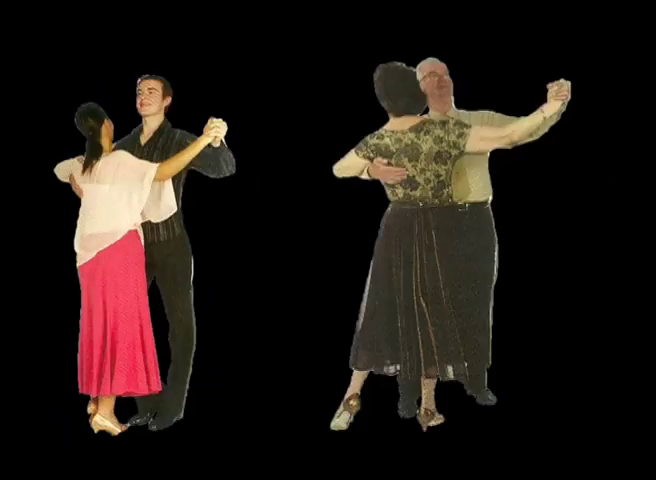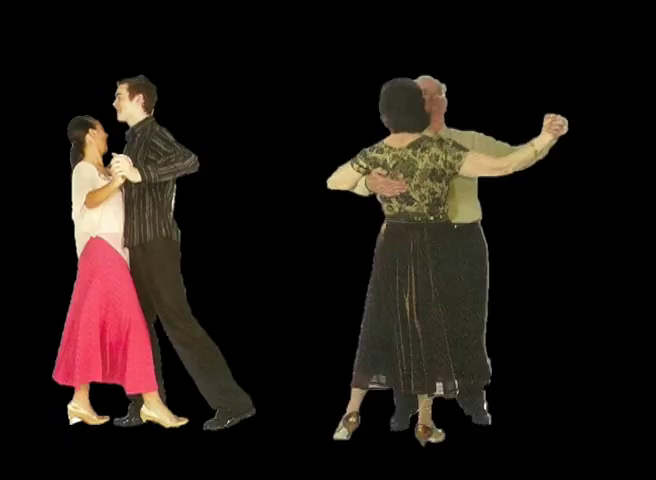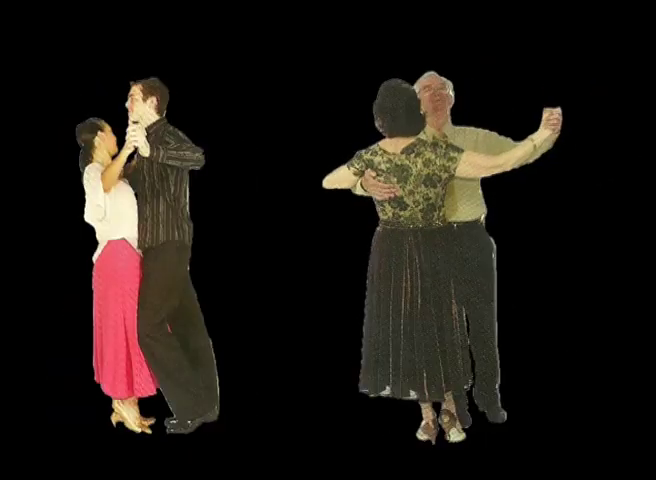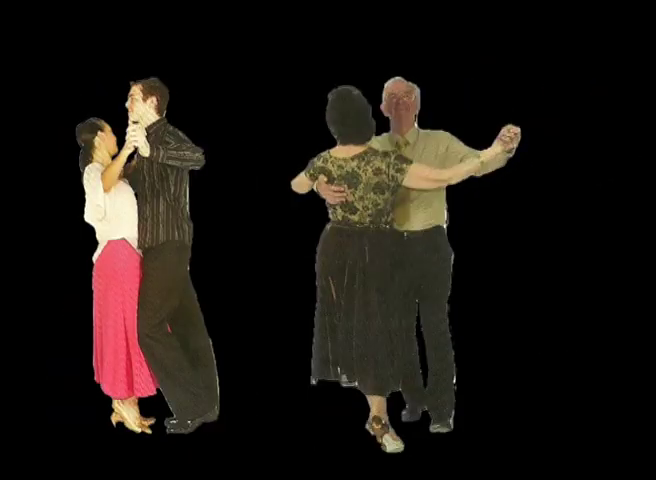
dt=0.3s
person 1, frame 1
left shoulder: (376, 141)
right shoulder: (445, 130)
left elbow: (339, 170)
right elbow: (505, 137)
right wrist: (548, 109)
left hip: (397, 232)
right hip: (439, 230)
left knee: (381, 312)
right knee: (435, 311)
right ankle: (427, 406)
person 1, frame 2
left shoulder: (374, 155)
right shoulder: (440, 151)
left elbow: (333, 184)
right elbow: (501, 166)
right wrist: (543, 140)
left hip: (394, 247)
right hip: (435, 246)
left knee: (381, 327)
right knee: (430, 327)
left ankle: (351, 415)
right ankle: (425, 423)
person 1, frame 3
left shoulder: (368, 157)
right shoulder: (436, 154)
left elbow: (328, 183)
right elbow: (496, 164)
right wrist: (539, 136)
left hip: (389, 249)
right hip: (430, 249)
left knee: (391, 331)
right knee: (433, 328)
right ankle: (447, 412)
person 1, frame 4
left shoulder: (322, 162)
right shoulder: (386, 163)
left elbow: (297, 187)
right elbow: (442, 178)
right wrist: (489, 153)
left hip: (334, 249)
right hip: (374, 251)
left knee: (342, 326)
right knee: (373, 330)
right ankle: (378, 418)
person 2, frame 1
left shoulder: (180, 140)
right shoulder: (125, 144)
left elbow: (223, 169)
left wrist: (219, 145)
left hip: (170, 243)
left knee: (180, 320)
left ankle: (172, 404)
right ankle: (147, 404)
person 2, frame 2
left shoulder: (153, 135)
right shoulder: (136, 138)
left elbow: (189, 161)
left wrist: (140, 173)
left hip: (156, 243)
right hip: (142, 244)
left knee: (177, 321)
left ankle: (232, 400)
right ankle: (144, 404)
person 2, frame 3
left shoulder: (165, 135)
right shoulder: (150, 138)
left elbow: (196, 157)
left wrist: (150, 152)
left hip: (168, 244)
right hip: (161, 244)
left knee: (150, 325)
right knee: (185, 322)
left ankle: (192, 405)
right ankle: (205, 401)
person 2, frame 4
left shoulder: (166, 136)
right shoulder: (149, 141)
left elbow: (196, 157)
right elbow: (135, 181)
left wrist: (149, 151)
left hip: (167, 244)
right hip: (159, 244)
left knee: (148, 325)
right knee: (186, 322)
left ankle: (192, 405)
right ankle: (205, 402)
person 3, frame 1
left shoulder: (480, 120)
left elbow: (527, 130)
right elbow: (371, 160)
left wrist: (555, 104)
right wrist: (374, 169)
left hip: (476, 222)
left knee: (478, 306)
left ankle: (477, 381)
right ankle: (411, 389)
person 3, frame 2
left shoulder: (470, 141)
left elbow: (516, 155)
right elbow: (365, 178)
left wrist: (548, 135)
right wrist: (373, 181)
left hip: (468, 241)
left knee: (471, 325)
left ankle: (473, 397)
right ankle: (406, 405)
person 3, frame 3
left shoulder: (474, 138)
left elbow: (519, 152)
right elbow: (366, 174)
left wrist: (550, 131)
right wrist: (366, 182)
left hip: (472, 238)
left knee: (483, 323)
left ankle: (488, 397)
person 3, frame 4
left shoulder: (440, 142)
right shoulder: (372, 148)
left elbow: (478, 164)
left wrist: (502, 147)
right wrist: (323, 186)
left hip: (430, 245)
left knee: (435, 327)
right knee: (399, 328)
left ankle: (441, 408)
right ankle: (416, 398)
person 4, frame 1
left shoulder: (80, 165)
right shoulder: (120, 161)
left elbow: (59, 171)
right elbow: (162, 173)
right wrist: (203, 140)
left hip: (91, 250)
right hip: (120, 249)
left knee: (99, 326)
right knee: (121, 325)
left ankle: (98, 402)
right ankle: (104, 410)
person 4, frame 2
left shoulder: (98, 170)
right shoulder: (84, 169)
right elbow: (90, 200)
right wrist: (118, 179)
left hip: (109, 251)
right hip: (102, 252)
left knee: (93, 326)
right knee: (130, 322)
left ankle: (81, 401)
right ankle: (151, 403)
person 4, frame 3
left shoulder: (110, 171)
right shoulder: (94, 170)
right elbow: (104, 184)
right wrist: (126, 151)
left hip: (128, 253)
right hip: (119, 254)
left knee: (130, 325)
right knee: (128, 326)
left ankle: (124, 401)
right ankle: (125, 404)
person 4, frame 4
left shoulder: (107, 171)
right shoulder: (93, 171)
right elbow: (105, 183)
right wrist: (126, 150)
left hip: (128, 253)
right hip: (118, 254)
left knee: (129, 326)
right knee: (127, 327)
left ankle: (123, 401)
right ankle: (126, 402)
